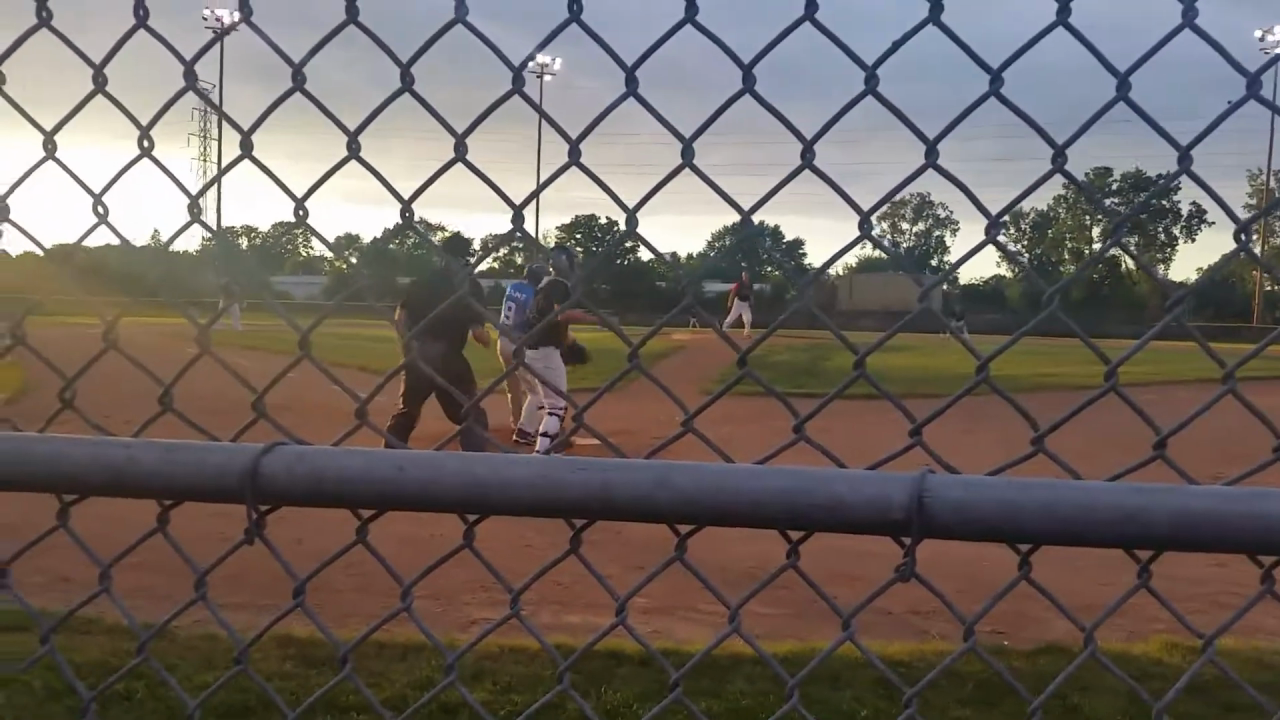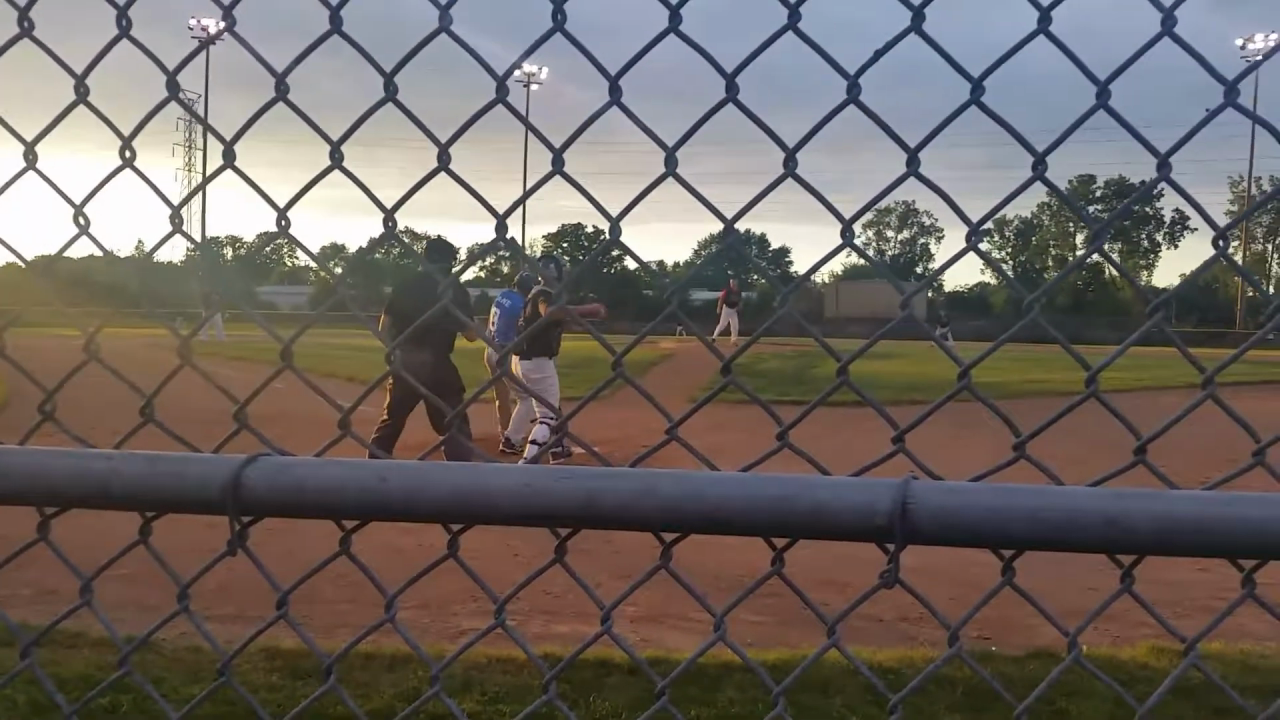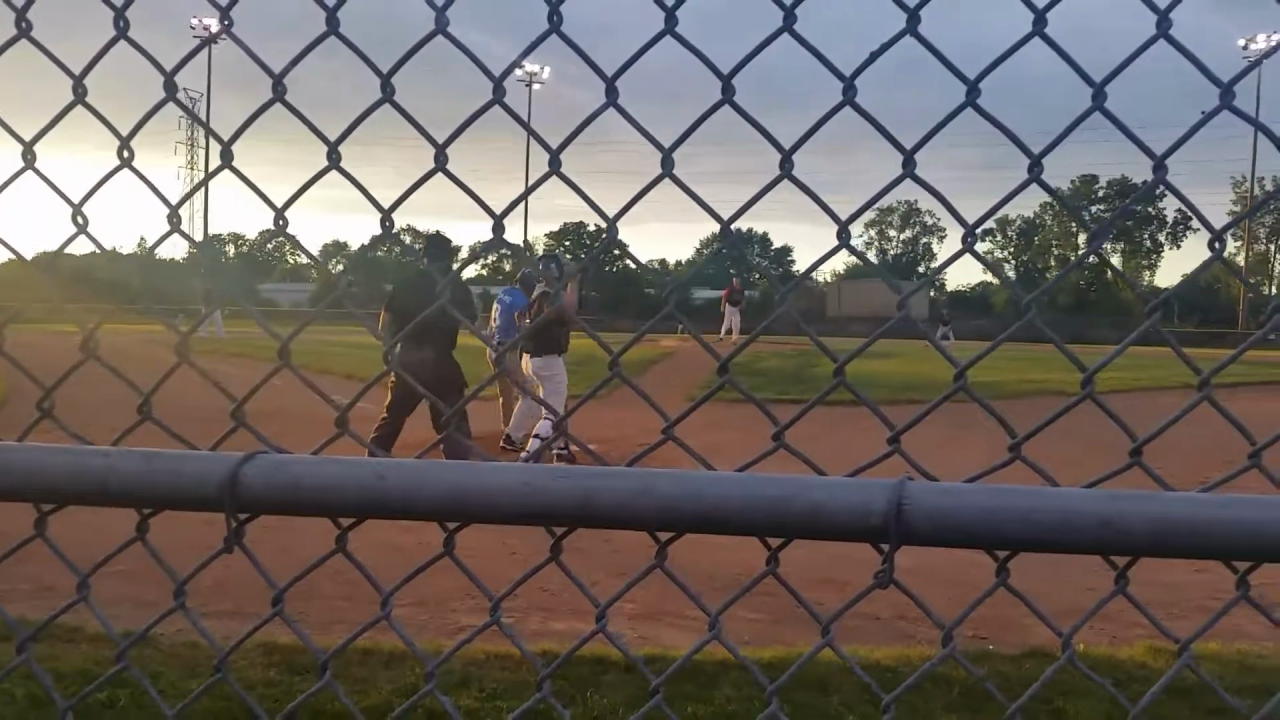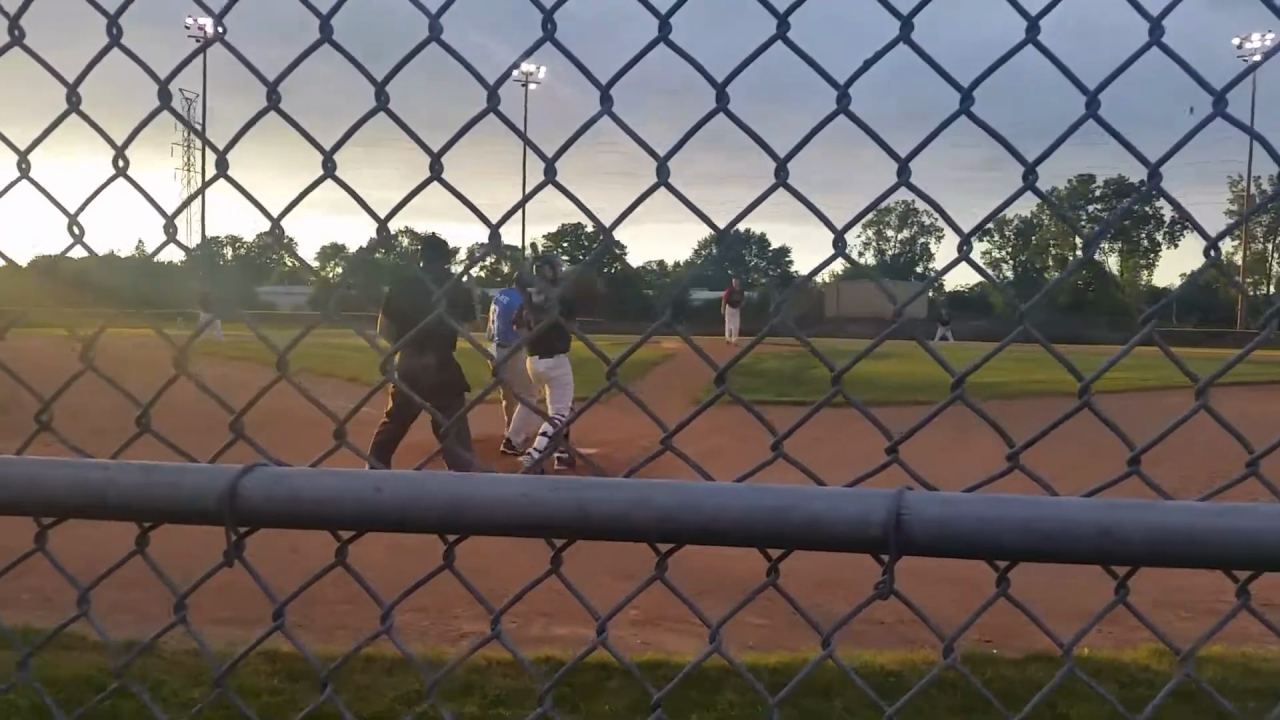
dt=0.1s
person 1, frame 1
left shoulder: (420, 281)
right shoulder: (471, 287)
left elbow: (400, 321)
right elbow: (480, 333)
right wrist: (487, 340)
left hip: (417, 356)
right hip: (448, 358)
left knee: (406, 412)
right knee: (472, 417)
person 1, frame 2
left shoulder: (404, 285)
right shoulder: (456, 290)
left elbow: (385, 327)
right elbow: (470, 333)
right wrist: (473, 330)
left hip: (404, 361)
right hip: (436, 365)
left knee: (391, 421)
right knee: (456, 427)
person 1, frame 3
left shoulder: (405, 281)
right shoulder: (457, 285)
left elbow: (385, 326)
right elbow: (471, 321)
left hip: (406, 358)
right hip: (439, 361)
left knee: (392, 418)
right knee: (454, 423)
person 1, frame 4
left shoulder: (401, 284)
right shoulder: (456, 287)
left elbow: (384, 329)
right elbow: (470, 318)
right wrist: (468, 287)
left hip: (407, 364)
right hip: (441, 366)
left knee: (393, 424)
right knee: (454, 429)
person 2, frame 1
left shoulder: (548, 285)
right shoulder: (559, 286)
right elbow: (562, 314)
left wrist: (566, 337)
right wrist: (597, 319)
left hip: (529, 349)
right hip: (544, 351)
left knee: (550, 398)
right knee: (557, 406)
left ankle: (552, 441)
person 2, frame 2
left shoulder: (538, 293)
right shoulder: (545, 295)
right elbow: (549, 313)
right wrist: (587, 309)
left hip: (522, 359)
right hip: (537, 361)
left knee: (546, 408)
right knee: (547, 416)
left ankle: (556, 449)
right ankle: (526, 466)
person 2, frame 3
left shoulder: (539, 294)
right shoulder: (552, 296)
right elbow: (567, 312)
right wrist: (573, 287)
left hip: (530, 358)
right hip: (549, 359)
left knee: (555, 406)
right knee: (552, 413)
left ankle: (562, 451)
right ankle: (527, 459)
person 2, frame 4
left shoulder: (529, 297)
right shoulder: (559, 298)
left hip: (534, 360)
right hip: (555, 360)
left knee: (560, 408)
right knee: (559, 412)
left ankle: (562, 455)
right ankle: (532, 458)
person 3, frame 1
left shoulder: (512, 287)
right shoulder: (534, 297)
left hip: (504, 343)
right hip: (520, 346)
left knee: (514, 388)
left ankle: (517, 424)
right ankle: (525, 430)
person 3, frame 2
left shoulder: (503, 295)
right shoulder: (519, 304)
left hip: (491, 351)
left knee: (502, 396)
left ankle: (506, 434)
right ankle: (511, 440)
person 3, frame 3
left shoulder: (503, 293)
right shoulder: (521, 301)
left hip: (494, 348)
right hip: (509, 350)
left knee: (506, 393)
right knee: (526, 394)
left ankle: (510, 431)
right ankle: (512, 438)
person 3, frame 4
left shoulder: (501, 294)
right shoulder: (519, 302)
left hip: (495, 350)
right hip: (509, 353)
left knee: (509, 396)
right knee: (527, 397)
left ankle: (511, 436)
right ankle: (512, 442)
